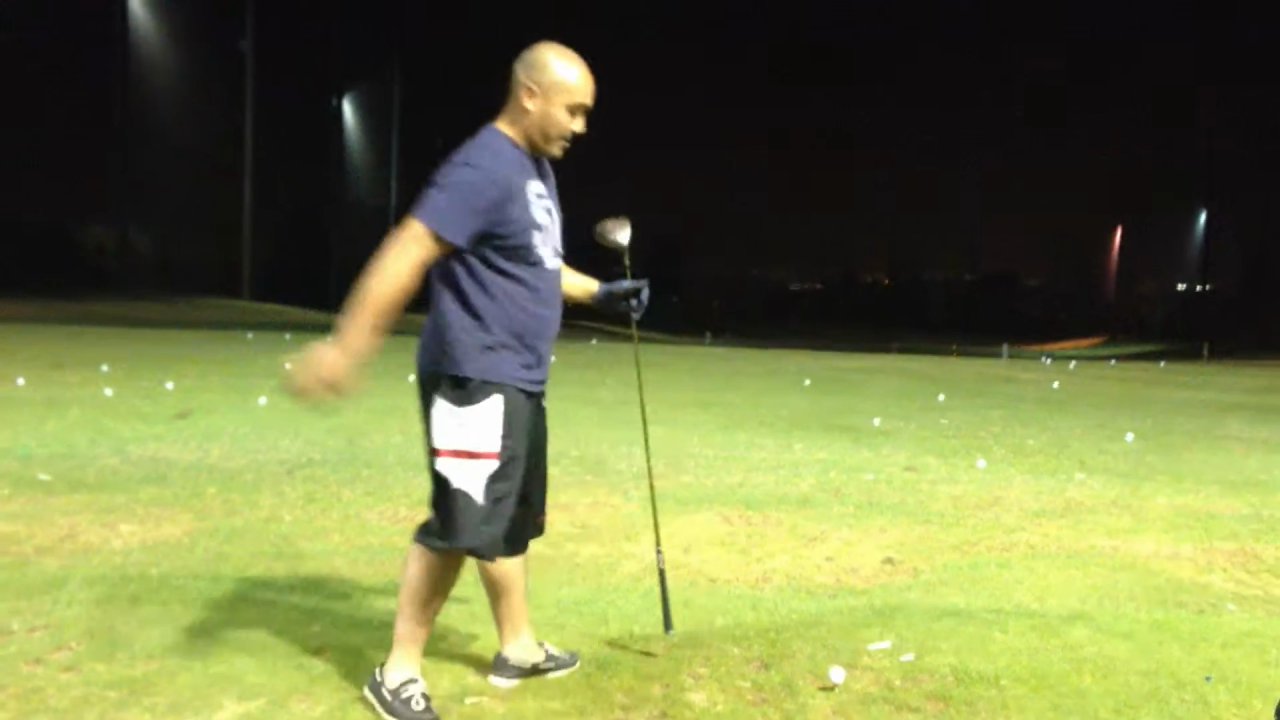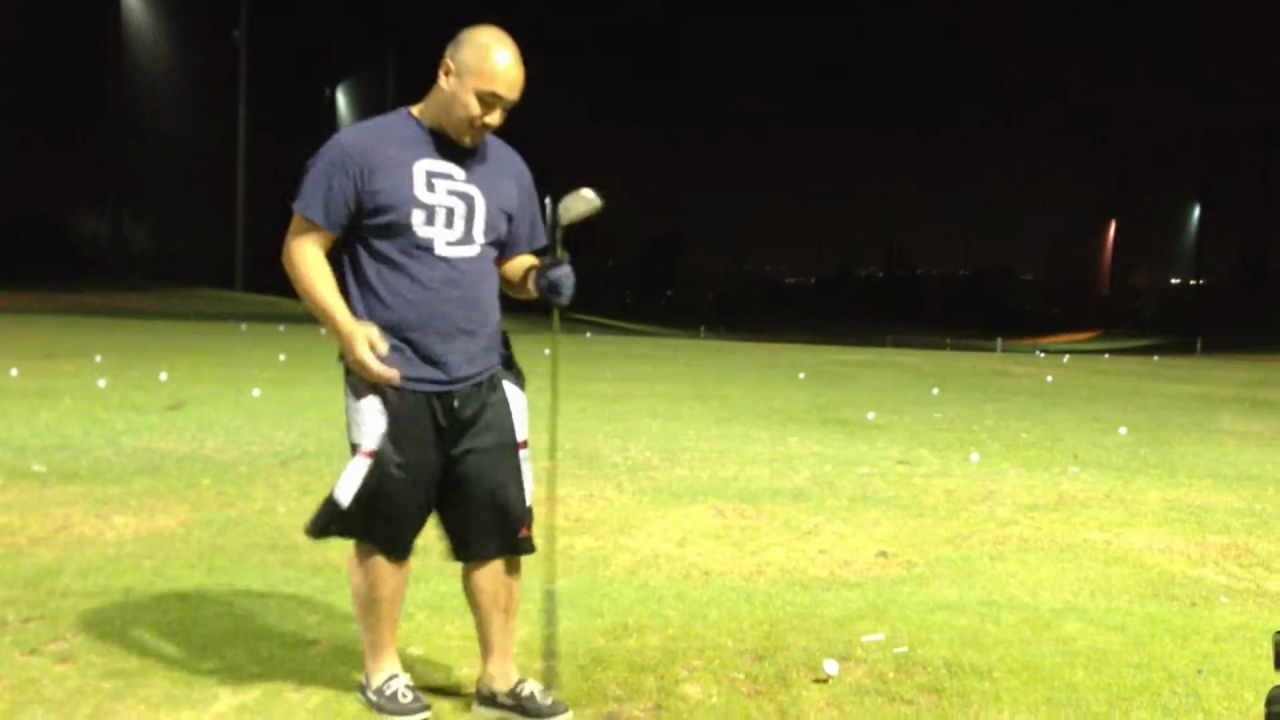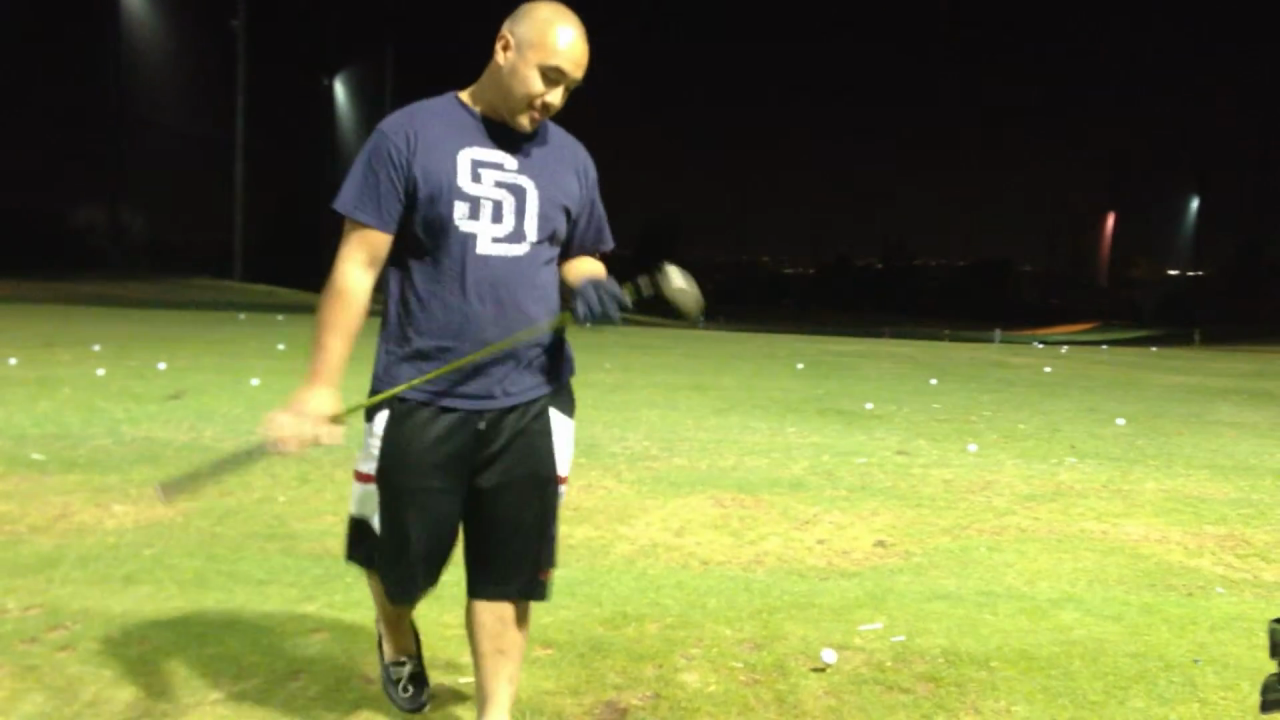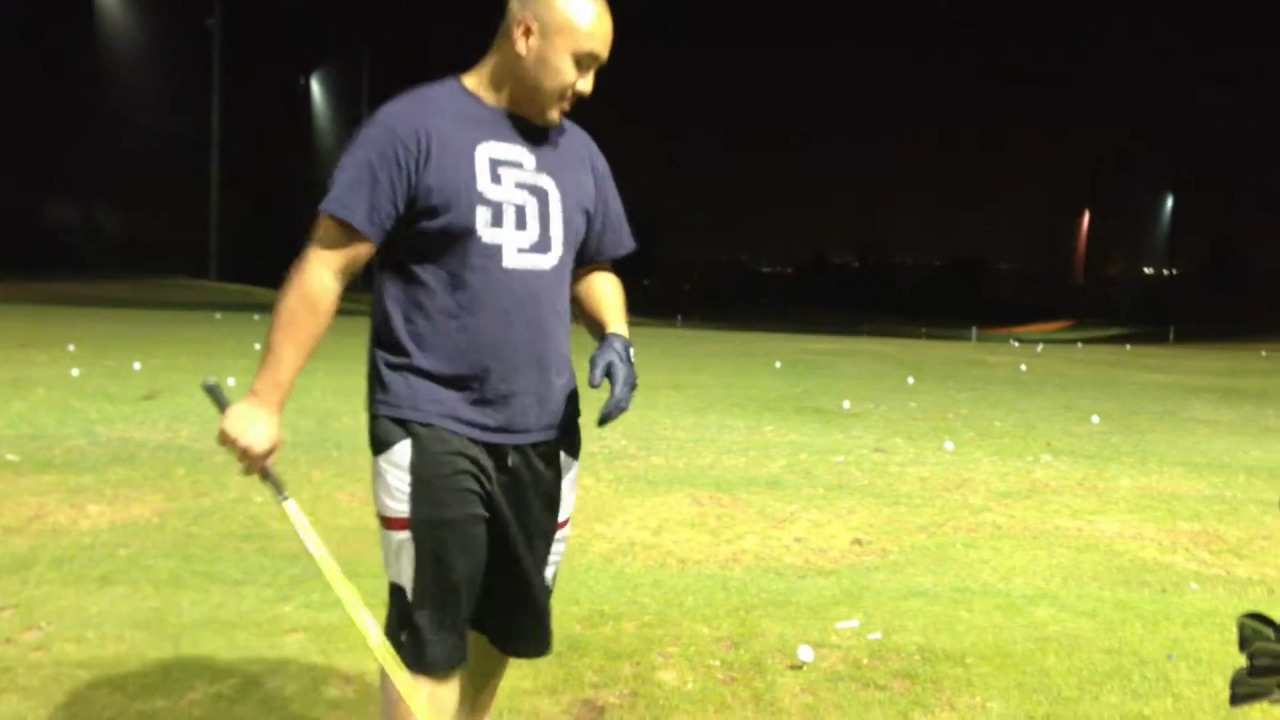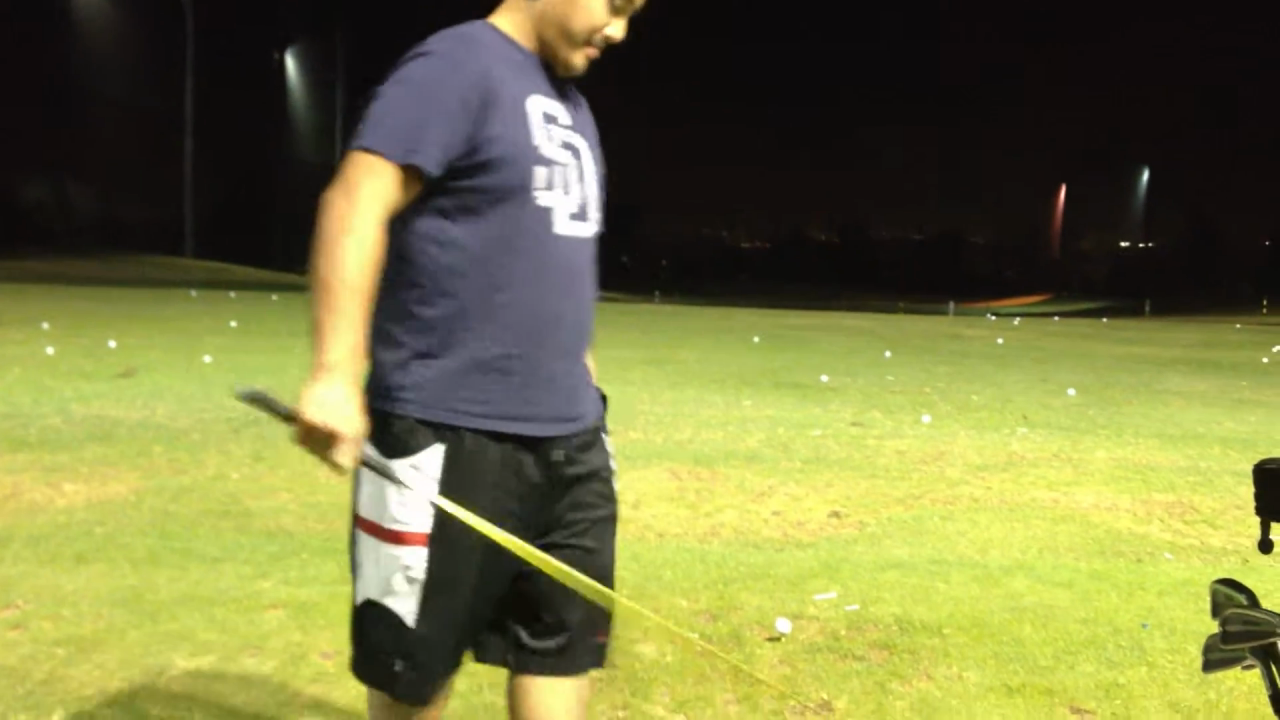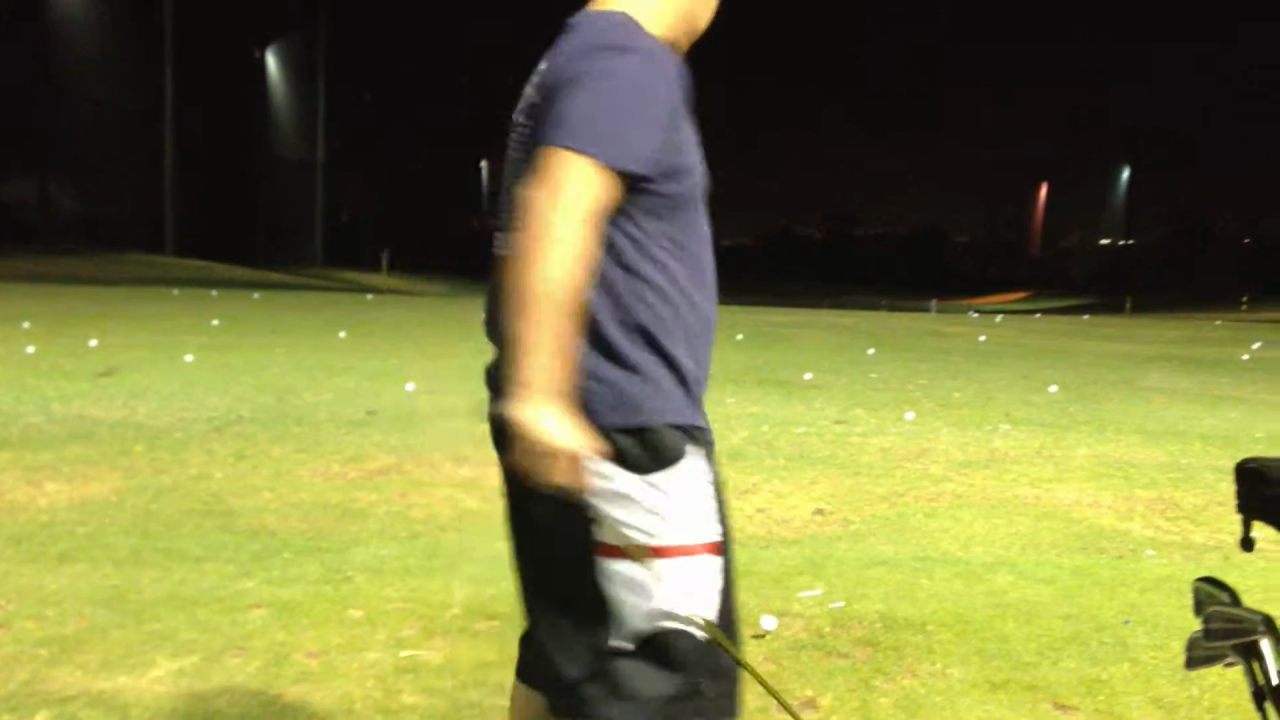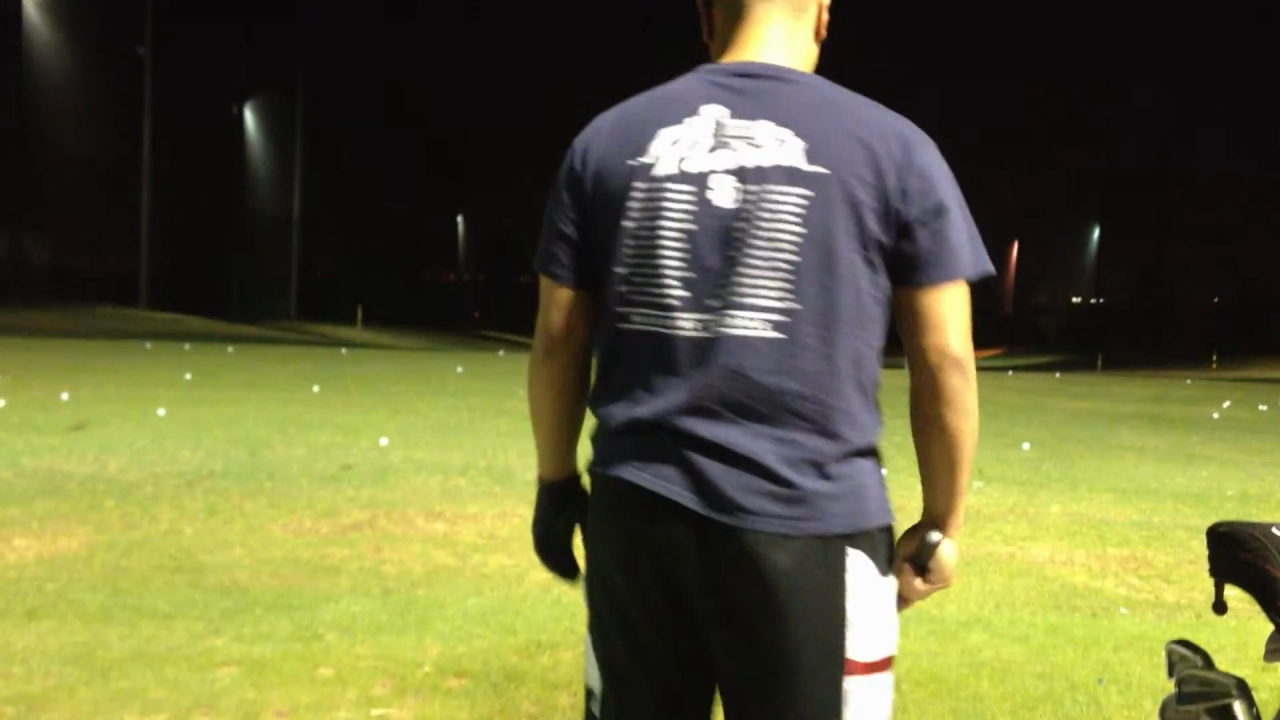
dt=0.5s
person 1, frame 1
left shoulder: (536, 169)
right shoulder: (485, 169)
right elbow: (403, 254)
left wrist: (600, 293)
right wrist: (347, 346)
left hip: (517, 381)
right hip: (477, 381)
left knee: (508, 518)
right knee: (461, 521)
left ankle: (519, 646)
person 1, frame 2
left shoulder: (507, 167)
right shoulder: (361, 149)
right elbow: (301, 247)
left wrist: (540, 280)
right wrist: (345, 328)
left hip: (482, 382)
right hip: (390, 384)
left knee: (499, 529)
right knee: (381, 532)
person 1, frame 3
left shoulder: (571, 159)
right shoulder: (408, 136)
left elbow: (580, 261)
right elbow: (357, 263)
left wrist: (588, 284)
right wrist: (321, 384)
left hip: (530, 403)
right hip: (417, 398)
left knee: (507, 565)
right knee: (401, 556)
right ankle: (398, 645)
person 1, frame 4
left shoulder: (580, 154)
right shoulder: (412, 130)
left elbow: (592, 269)
right elbow: (324, 263)
left wrist: (613, 337)
right wrist: (265, 400)
left hip: (541, 433)
right hip: (431, 430)
left knee: (505, 612)
right knee: (425, 631)
person 1, frame 5
left shoulder: (572, 108)
right shoulder: (458, 69)
right elbow: (356, 203)
left wrist: (589, 386)
right wrist: (336, 378)
left hip: (569, 431)
right hip: (448, 431)
left knee: (559, 638)
right knee: (414, 653)
person 1, frame 6
left shoulder: (580, 62)
right shoulder: (628, 61)
right elbow: (557, 213)
right wrist: (537, 395)
left hip: (601, 427)
right hip: (614, 431)
person 1, frame 7
left shoulder: (610, 135)
right shoulder: (893, 146)
left elbow: (559, 337)
right elbow: (946, 359)
left wrist: (557, 481)
right wrist: (940, 521)
left hip: (640, 508)
right hip: (810, 524)
